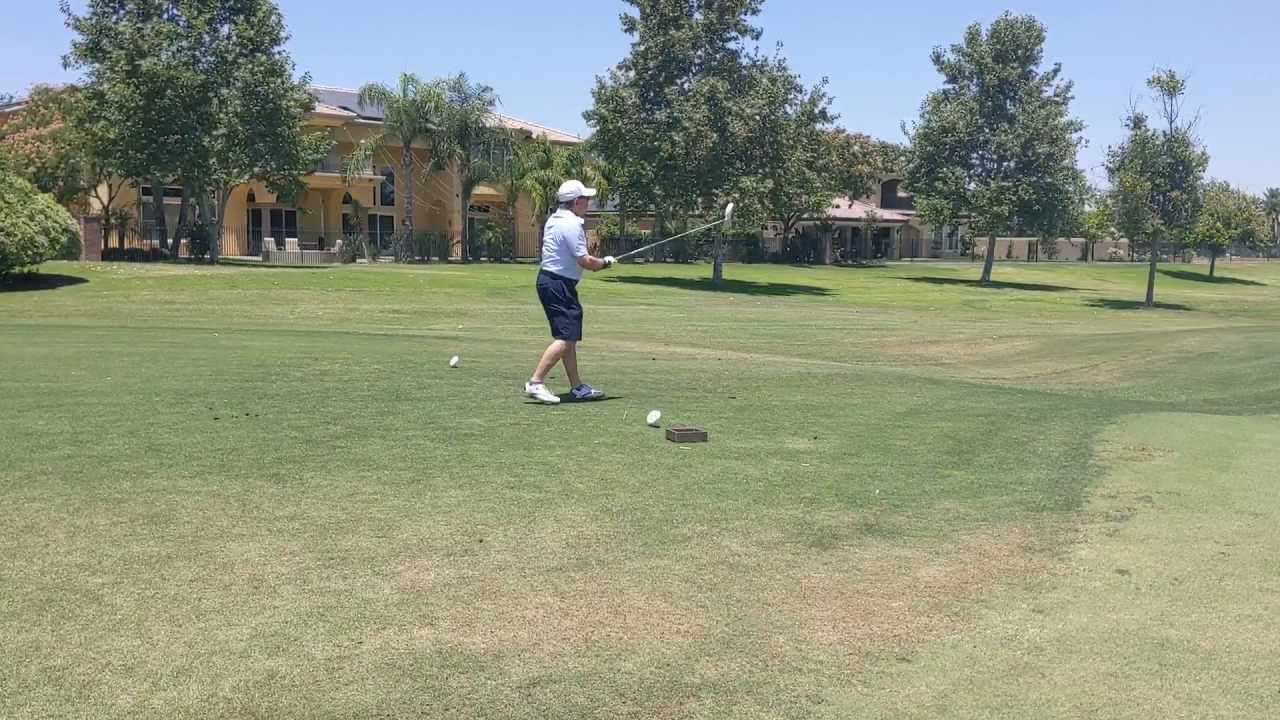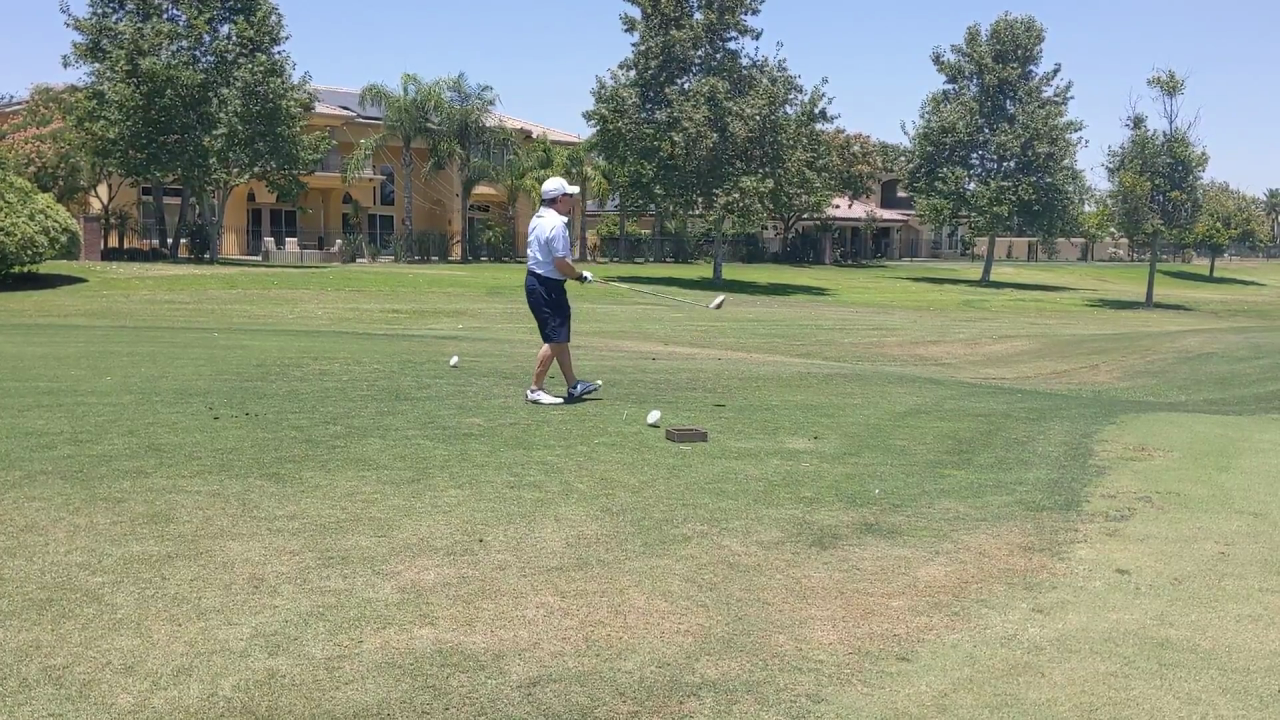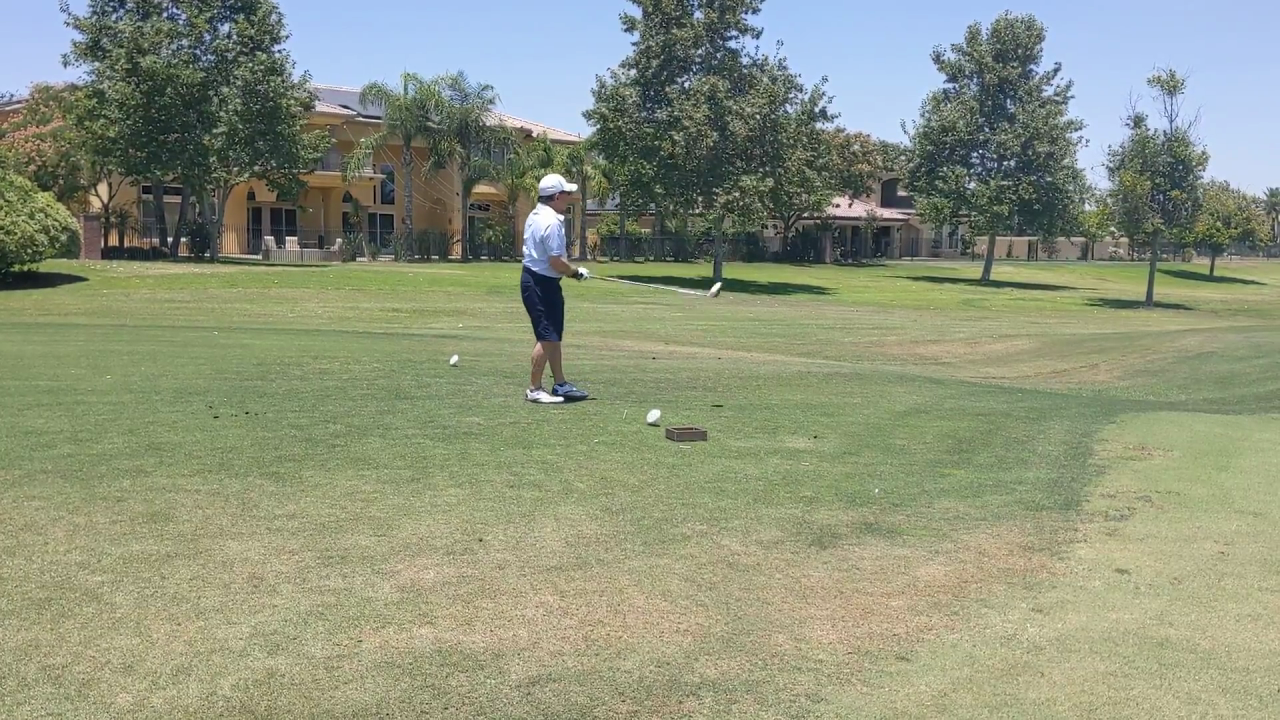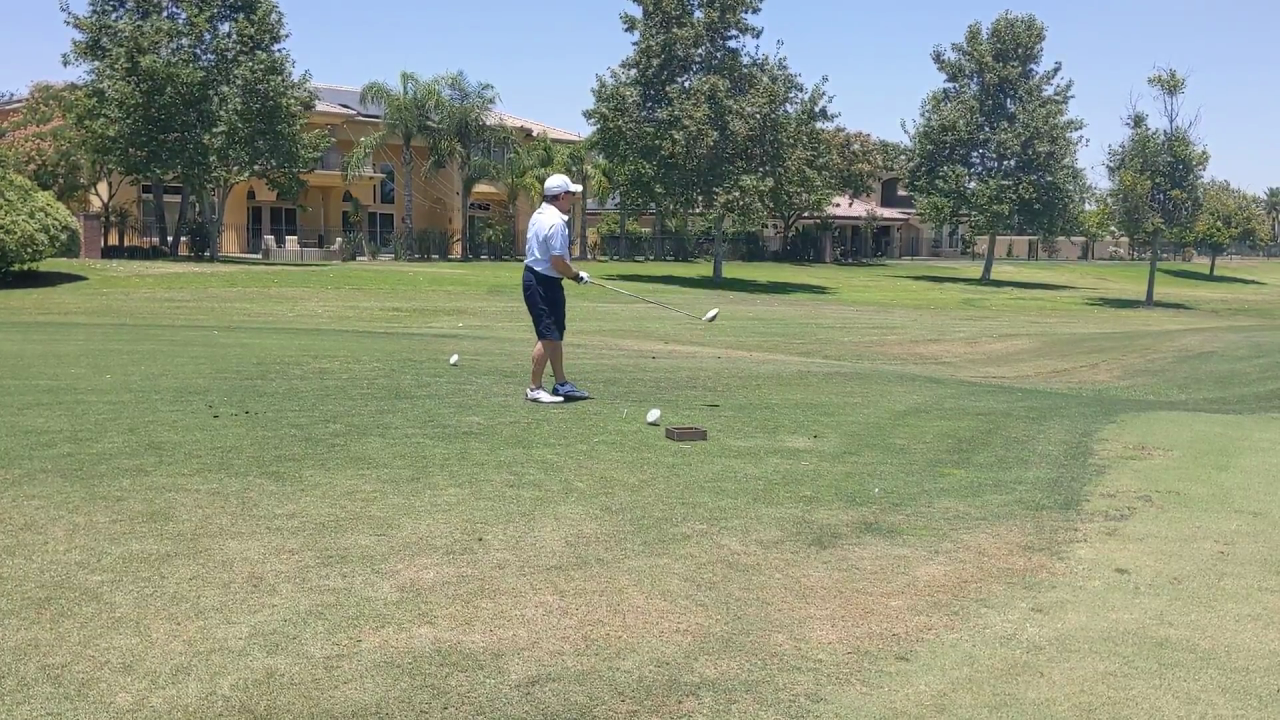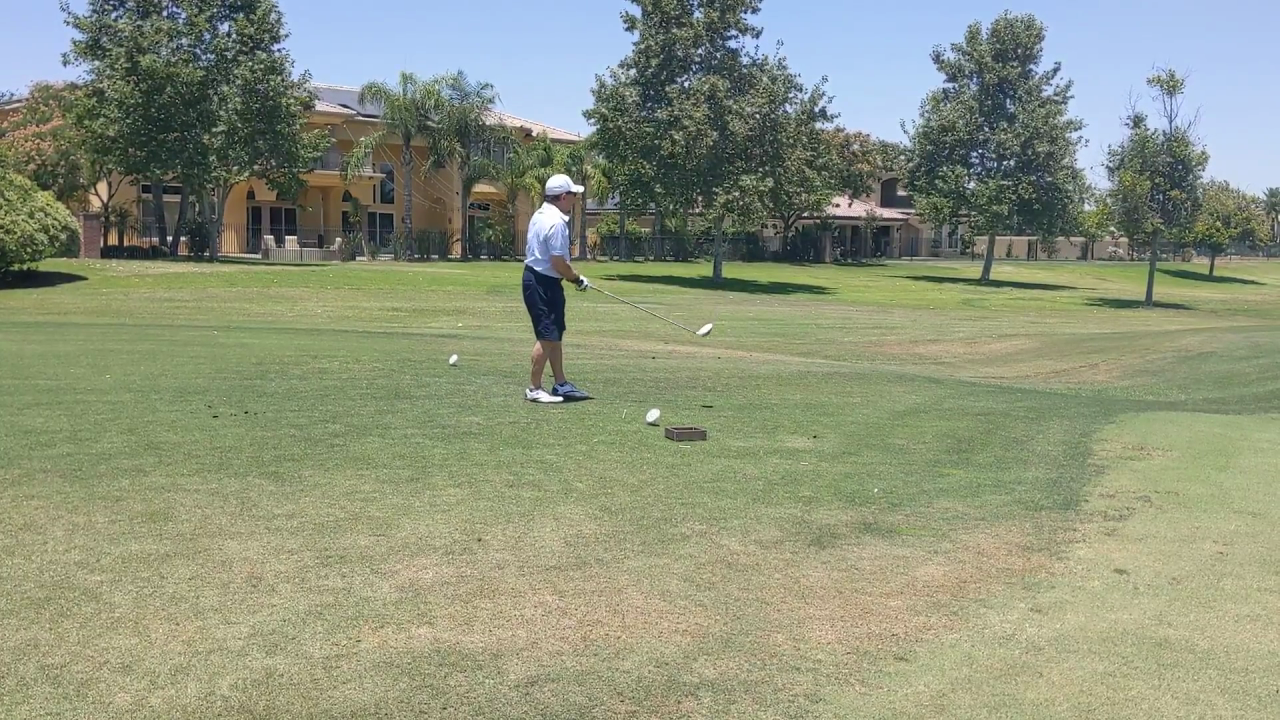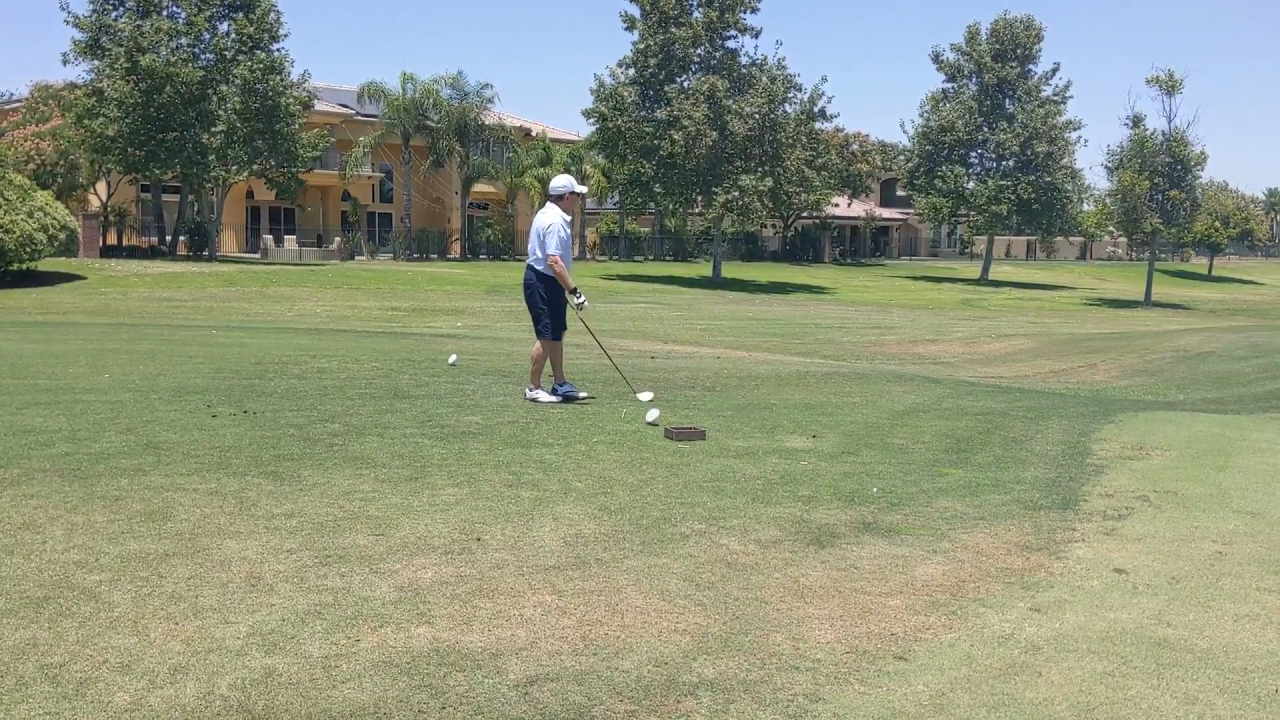
dt=0.5s
person 1, frame 1
left shoulder: (555, 220)
right shoulder: (572, 224)
right elbow: (584, 260)
left wrist: (596, 262)
right wrist: (605, 262)
left hip: (551, 281)
right hip: (558, 285)
left knee: (569, 337)
right knee: (565, 337)
left ankle: (577, 387)
right ankle: (535, 382)
person 1, frame 2
left shoulder: (539, 219)
right shoulder: (555, 224)
right elbow: (561, 264)
left wrist: (574, 273)
right wrist: (580, 275)
left hip: (538, 282)
right hip: (546, 286)
left knee: (559, 337)
right knee: (554, 339)
left ankle: (574, 385)
right ankle: (535, 390)
person 1, frame 3
left shoulder: (536, 216)
right shoulder: (551, 222)
right elbow: (556, 262)
left wrist: (570, 270)
right wrist: (576, 272)
left hip: (537, 280)
right hip: (542, 283)
left knee: (554, 335)
right knee: (546, 337)
left ankle: (560, 385)
right ankle: (534, 389)
person 1, frame 4
left shoulder: (540, 215)
right shoulder: (555, 222)
right elbow: (558, 262)
left wrist: (572, 274)
right wrist: (577, 276)
left hip: (537, 278)
right hip: (543, 283)
left knee: (555, 334)
right knee: (548, 336)
left ankle: (561, 384)
right ankle: (534, 388)
person 1, frame 5
left shoulder: (542, 215)
right shoulder: (555, 221)
right elbow: (558, 262)
left wrist: (569, 276)
right wrist: (577, 279)
left hip: (540, 279)
right hip: (542, 283)
left knee: (555, 334)
right knee: (546, 336)
left ankle: (561, 385)
right ankle: (534, 388)
person 1, frame 6
left shoulder: (549, 214)
right shoulder: (555, 221)
right elbow: (554, 261)
left wrist: (567, 289)
right wrist: (573, 290)
left hip: (545, 281)
right hip: (544, 283)
left knee: (556, 334)
right knee: (547, 336)
left ankle: (560, 384)
right ankle: (533, 388)
